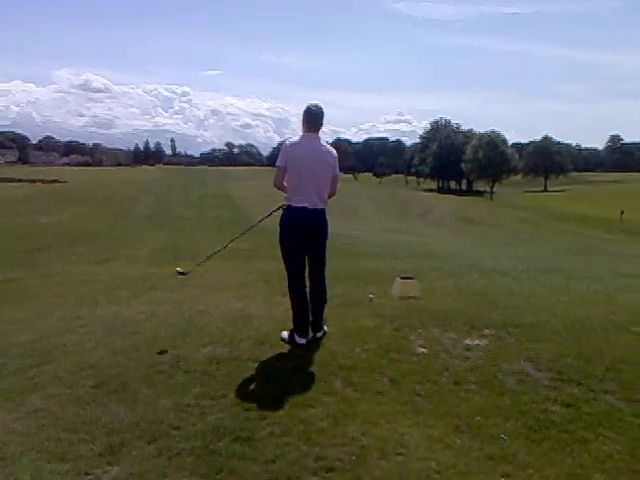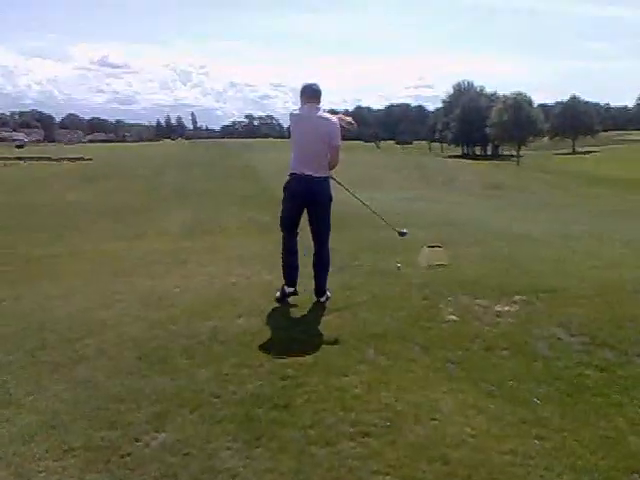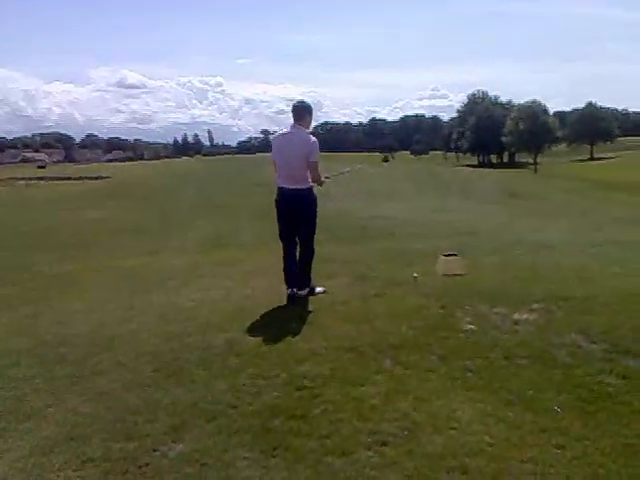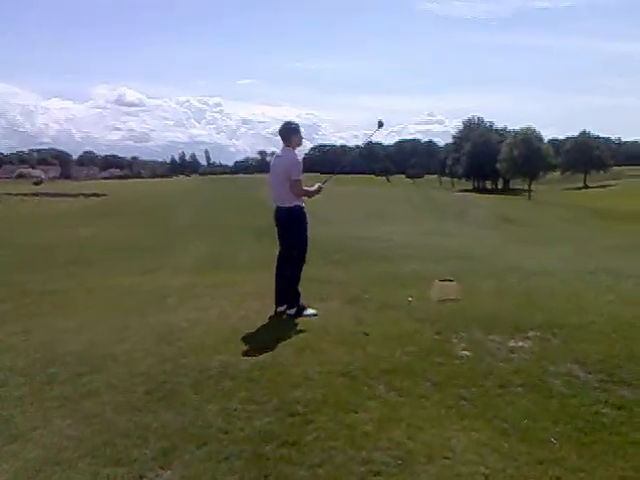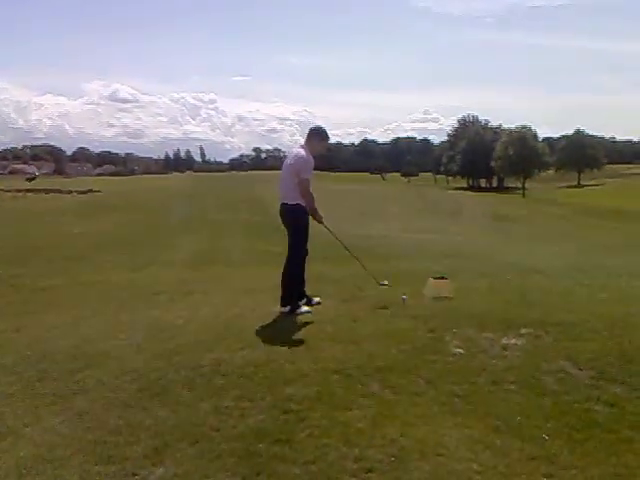
dt=1s
person 1, frame 1
left shoulder: (289, 147)
right shoulder: (331, 153)
left elbow: (278, 183)
right elbow: (332, 191)
left hip: (294, 216)
right hip: (319, 217)
left knee: (296, 275)
right knee: (318, 273)
left ankle: (301, 332)
right ankle: (317, 327)
person 1, frame 2
left shoulder: (294, 117)
right shoulder: (331, 123)
right elbow: (334, 161)
left wrist: (338, 119)
left hip: (296, 183)
right hip: (320, 185)
left knee: (289, 235)
right knee: (321, 240)
left ankle: (289, 285)
right ankle: (321, 291)
person 1, frame 3
left shoulder: (277, 139)
right shoulder: (310, 141)
left elbow: (276, 168)
right elbow: (315, 176)
right wrist: (320, 180)
left hip: (283, 195)
right hip: (303, 196)
left knee: (288, 243)
right knee: (306, 243)
left ankle: (291, 286)
right ankle: (303, 286)
person 1, frame 4
left shoulder: (277, 158)
right shoulder: (294, 159)
right elbow: (297, 190)
left wrist: (309, 192)
right wrist: (314, 190)
left hip: (280, 211)
right hip: (294, 213)
left knee: (284, 257)
right knee: (296, 259)
left ankle: (281, 303)
right ankle: (293, 305)
person 1, frame 5
left shoulder: (294, 154)
right shoulder: (306, 158)
right elbow: (305, 191)
left wrist: (310, 210)
right wrist: (315, 212)
left hip: (288, 207)
right hip: (295, 209)
left knee: (299, 254)
right knee: (296, 256)
left ankle: (300, 295)
right ankle: (288, 303)
